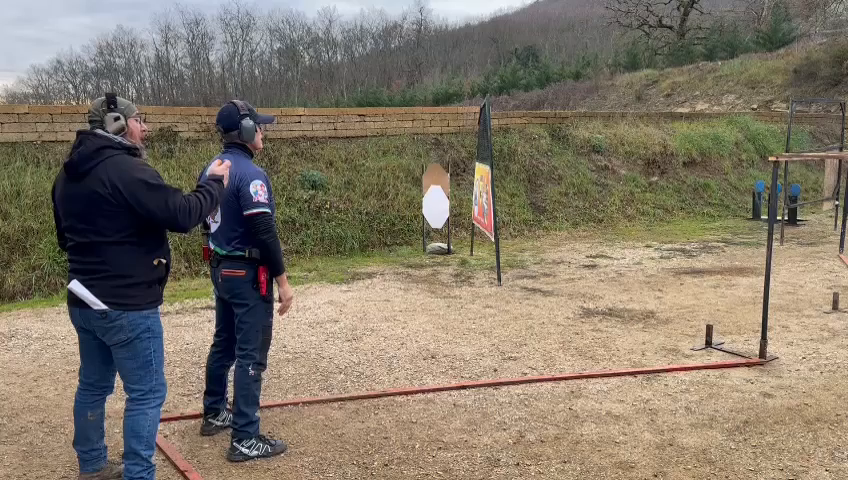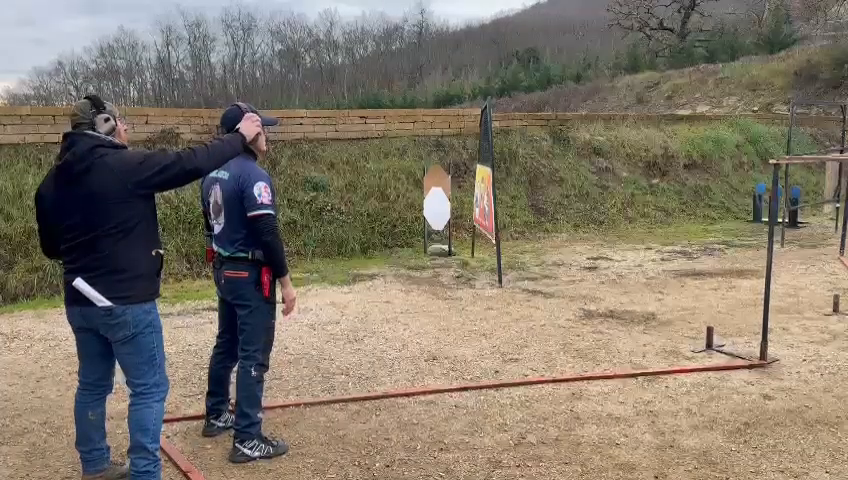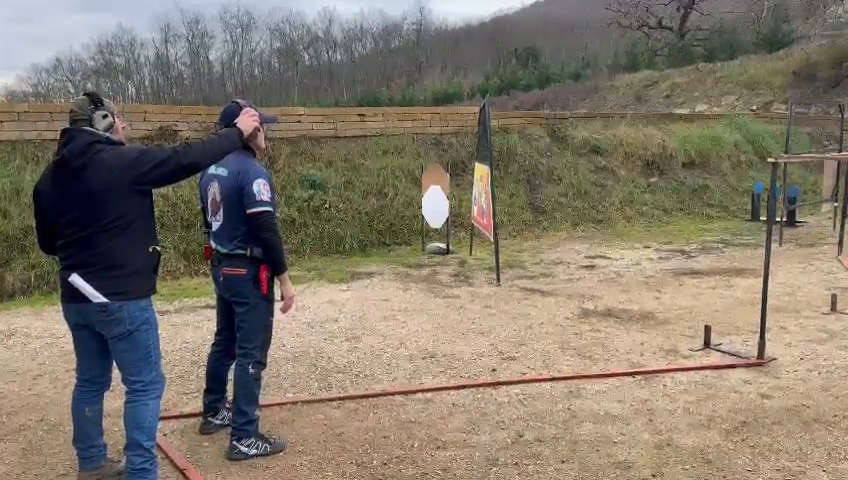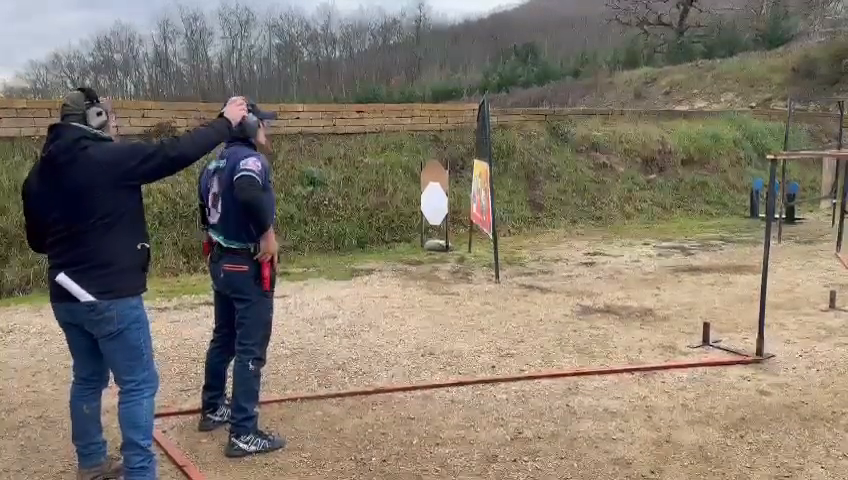
dt=1s
person 1, frame 1
left shoulder: (68, 175)
right shoulder: (126, 170)
right elbow: (182, 215)
right wrist: (216, 181)
left hip: (84, 301)
right hip: (127, 306)
left knee: (93, 385)
right knee: (146, 393)
person 1, frame 2
left shoulder: (52, 181)
right shoulder: (123, 167)
left elbow: (50, 246)
right elbow: (192, 163)
right wrist: (240, 136)
left hip: (80, 302)
right hip: (126, 302)
left knee: (92, 385)
right knee: (148, 388)
person 1, frame 3
left shoulder: (51, 177)
right shoulder: (121, 162)
left elbow: (47, 242)
right elbow: (188, 158)
right wrist: (237, 131)
left hip: (77, 298)
right hip: (122, 298)
left knee: (90, 381)
right knee: (145, 385)
person 1, frame 4
left shoulder: (40, 173)
right shoulder: (107, 158)
left elbow: (37, 240)
right elbow: (176, 152)
right wrist: (226, 121)
left hip: (67, 296)
right hip: (111, 297)
left knee: (88, 379)
right knee: (139, 384)
person 2, frame 1
left shoulder: (211, 170)
right shoulder: (250, 174)
right elbow: (264, 233)
right wrist: (282, 280)
left hip: (221, 269)
right hip: (248, 274)
left knee: (223, 343)
right knee: (250, 355)
left ankle: (214, 414)
right ankle: (245, 440)
person 2, frame 2
left shoulder: (212, 173)
right shoulder: (253, 175)
right elbow: (267, 234)
right wrist: (285, 281)
left hip: (223, 271)
right hip: (251, 275)
left knee: (226, 345)
right knee: (253, 356)
left ankle: (216, 415)
right ankle: (247, 440)
person 2, frame 3
left shoulder: (211, 170)
right shoulder: (252, 172)
right elbow: (266, 231)
right wrist: (284, 279)
left hip: (221, 268)
right hip: (249, 272)
left knee: (224, 342)
right knee: (250, 354)
left ankle: (214, 413)
right ankle: (244, 438)
person 2, frame 4
left shoulder: (213, 165)
right shoulder: (249, 157)
left elbow: (206, 216)
right elbow: (248, 193)
right wrist: (267, 233)
left hip: (220, 262)
right hip: (248, 266)
left knee: (223, 338)
right knee: (251, 350)
left ankle: (213, 409)
right ankle: (243, 434)
